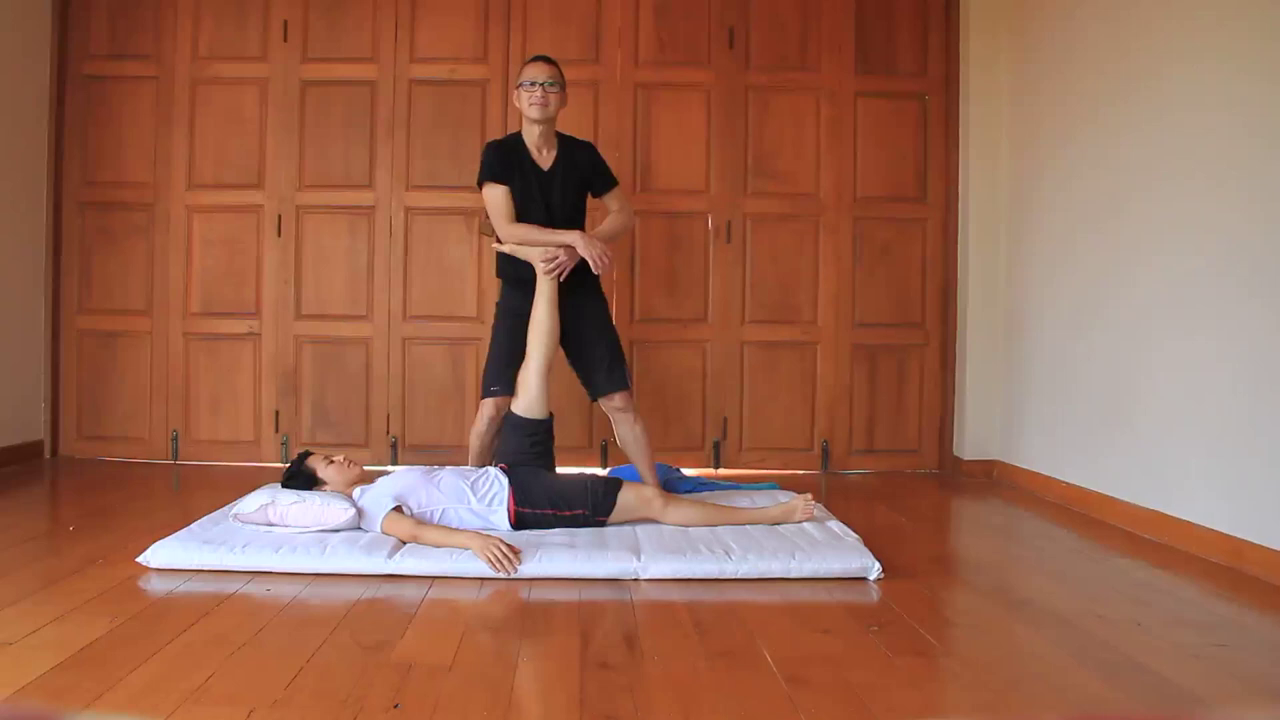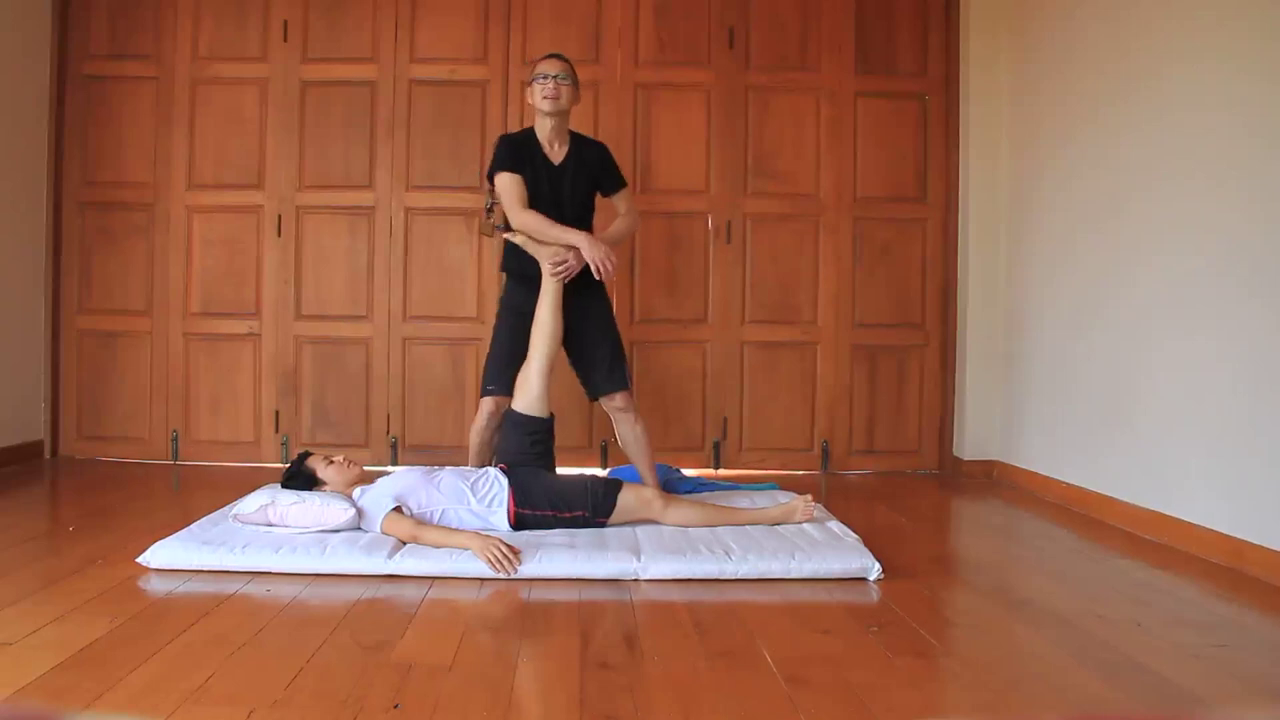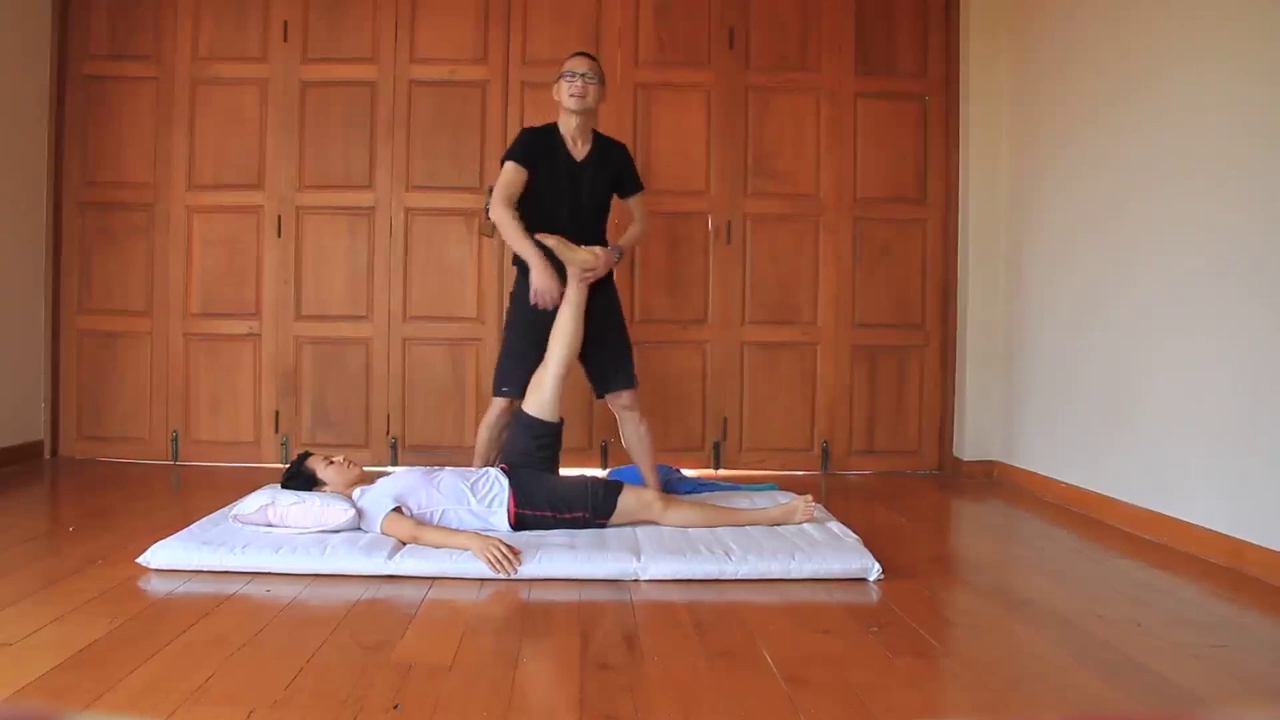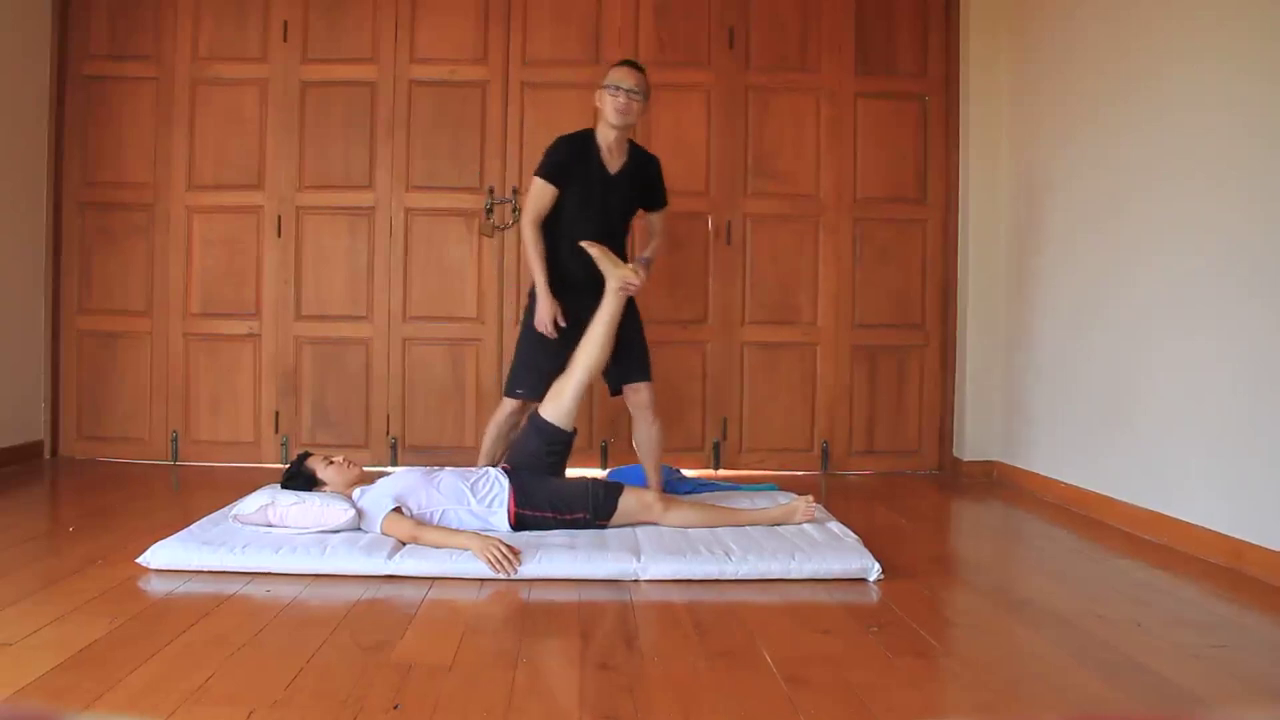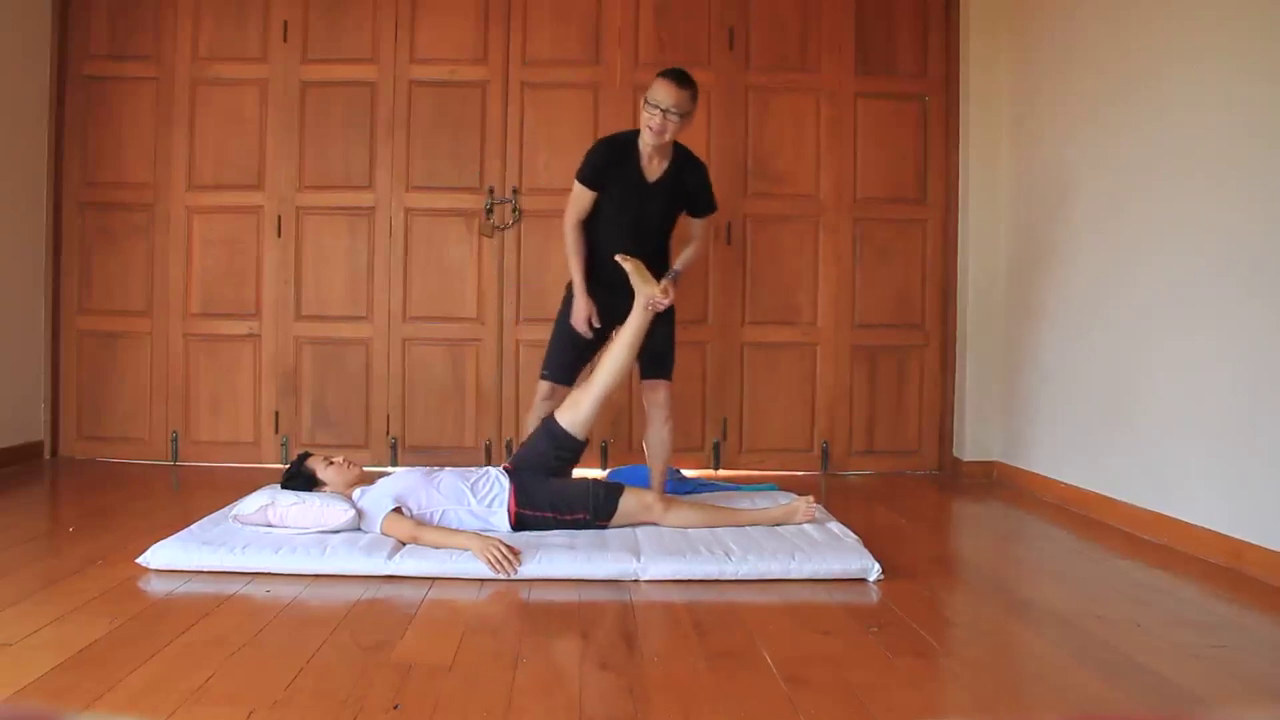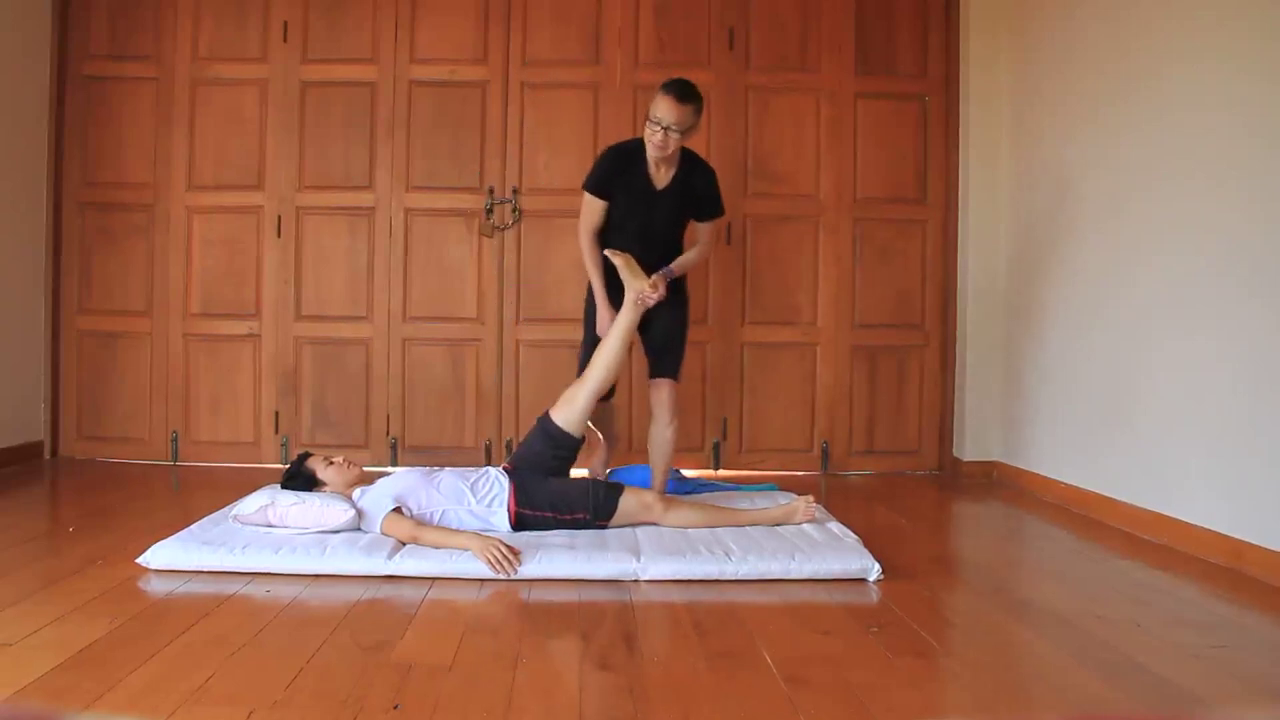
dt=0.3s
person 1, frame 1
left shoulder: (385, 482)
right shoulder: (370, 506)
right elbow: (414, 530)
right wrist: (473, 539)
left hip: (510, 477)
right hip: (518, 505)
left knee: (532, 375)
right knee: (651, 501)
right ankle: (771, 514)
person 1, frame 2
left shoulder: (384, 483)
right shoulder: (369, 505)
right elbow: (414, 530)
right wrist: (474, 538)
left hip: (510, 476)
right hip: (518, 505)
left knee: (534, 376)
right knee: (651, 502)
right ankle: (773, 515)
person 1, frame 3
left shoulder: (383, 484)
right shoulder: (369, 506)
right elbow: (414, 531)
right wrist: (473, 538)
left hip: (511, 478)
right hip: (517, 506)
left knee: (549, 374)
right knee: (651, 503)
left ankle: (575, 276)
right ankle: (771, 514)
person 1, frame 4
left shoulder: (385, 484)
right shoulder: (369, 505)
right elbow: (414, 532)
right wrist: (473, 538)
left hip: (512, 478)
right hip: (518, 506)
left knee: (569, 386)
right knee: (651, 504)
left ankle: (614, 290)
right ankle: (773, 516)
person 1, frame 5
left shoulder: (387, 484)
right shoulder: (369, 507)
right elbow: (414, 532)
right wrist: (473, 539)
left hip: (514, 478)
right hip: (517, 507)
left knee: (589, 394)
right knee: (652, 505)
left ankle: (643, 304)
right ankle: (773, 515)
person 1, frame 6
left shoulder: (386, 484)
right shoulder: (368, 507)
right elbow: (414, 532)
right wrist: (474, 540)
left hip: (513, 477)
right hip: (517, 508)
left knee: (584, 392)
right knee: (653, 506)
left ankle: (634, 301)
right ankle: (772, 516)
person 2, frame 1
left shoulder: (583, 154)
right shoulder: (499, 154)
left elbow: (622, 214)
right elbow: (506, 229)
left wrist: (577, 251)
right wrist: (575, 236)
left hip: (580, 293)
right hip: (521, 294)
left knee: (619, 401)
right knee: (493, 407)
left ankle: (657, 493)
person 2, frame 2
left shoulder: (594, 153)
right shoulder: (511, 147)
left elbow: (629, 216)
right elbow: (518, 216)
left wrist: (588, 250)
right wrist: (582, 238)
left hip: (584, 293)
right hip: (525, 291)
left knee: (620, 401)
right knee: (493, 405)
left ankle: (657, 495)
person 2, frame 3
left shoulder: (615, 154)
right shoulder: (532, 141)
left elbow: (639, 219)
right elbow: (500, 206)
left wrist: (614, 253)
right wrist: (538, 261)
left hip: (595, 291)
right hip: (537, 287)
left knee: (626, 400)
right knee: (504, 401)
left ankle: (657, 495)
person 2, frame 4
left shoulder: (647, 165)
right shoulder: (567, 150)
left elbow: (656, 232)
right elbow: (530, 222)
left wrist: (643, 265)
right wrist: (543, 294)
right hip: (559, 294)
left knee: (642, 398)
right knee: (517, 403)
left ankle: (657, 496)
person 2, frame 5
left shoulder: (692, 172)
right shoulder: (608, 152)
left elbow: (697, 238)
right elbow: (572, 221)
left wrist: (671, 278)
right wrist: (580, 294)
right hip: (595, 286)
left knee: (658, 396)
right knee: (550, 388)
left ankle: (656, 496)
person 2, frame 6
left shoulder: (700, 176)
right shoulder: (615, 160)
left elbow: (704, 243)
right elbow: (588, 232)
left wrist: (666, 276)
right wrist: (603, 301)
left hip: (665, 292)
right hip: (610, 288)
left knee: (664, 397)
left ankle: (656, 498)
right ankle: (604, 446)
